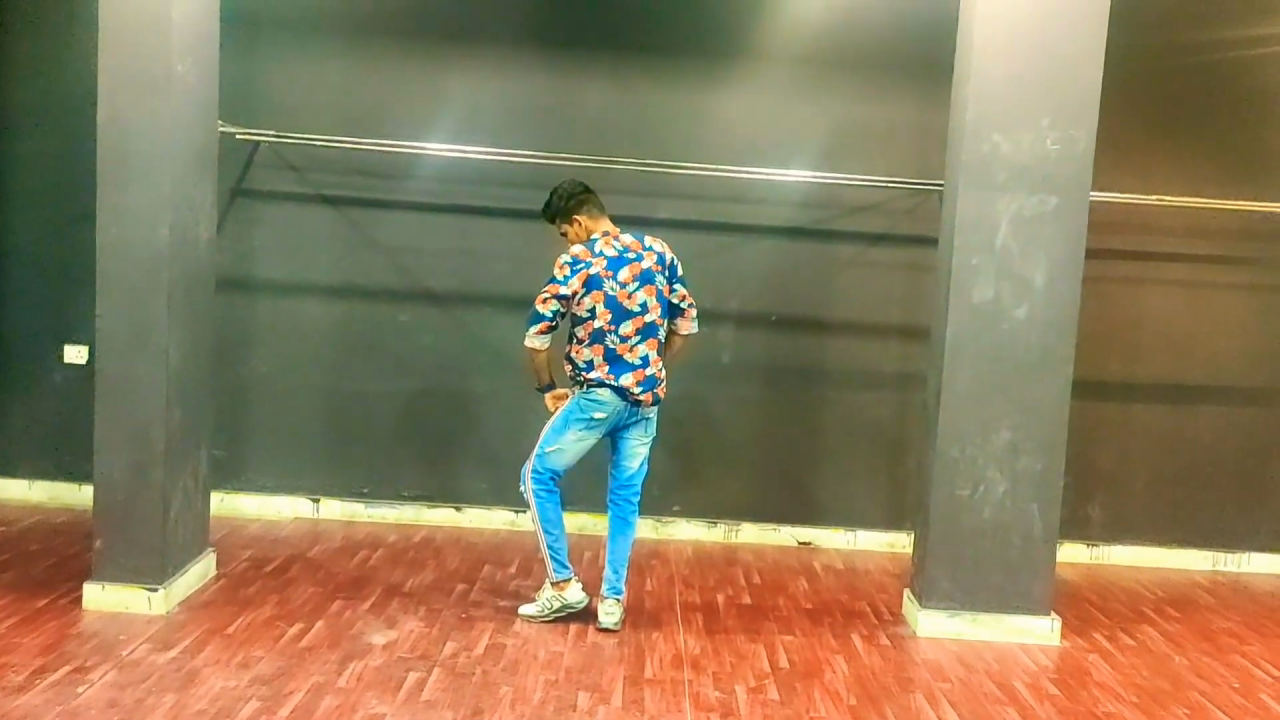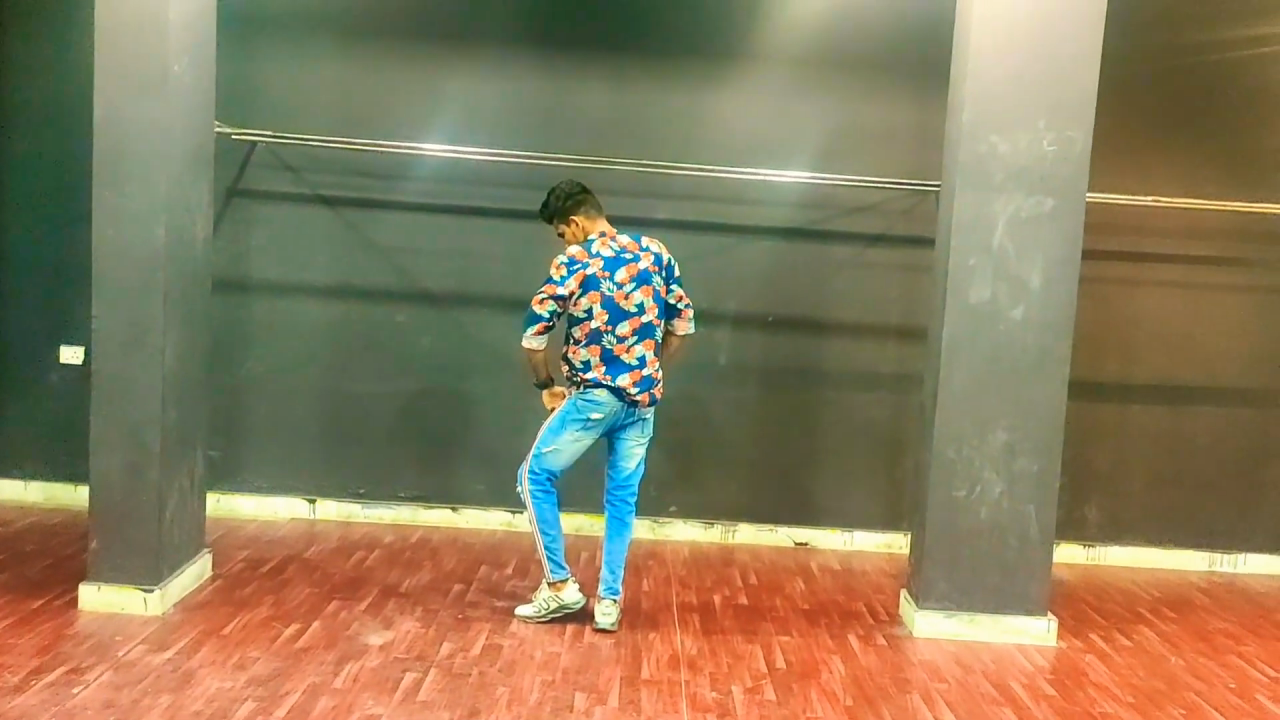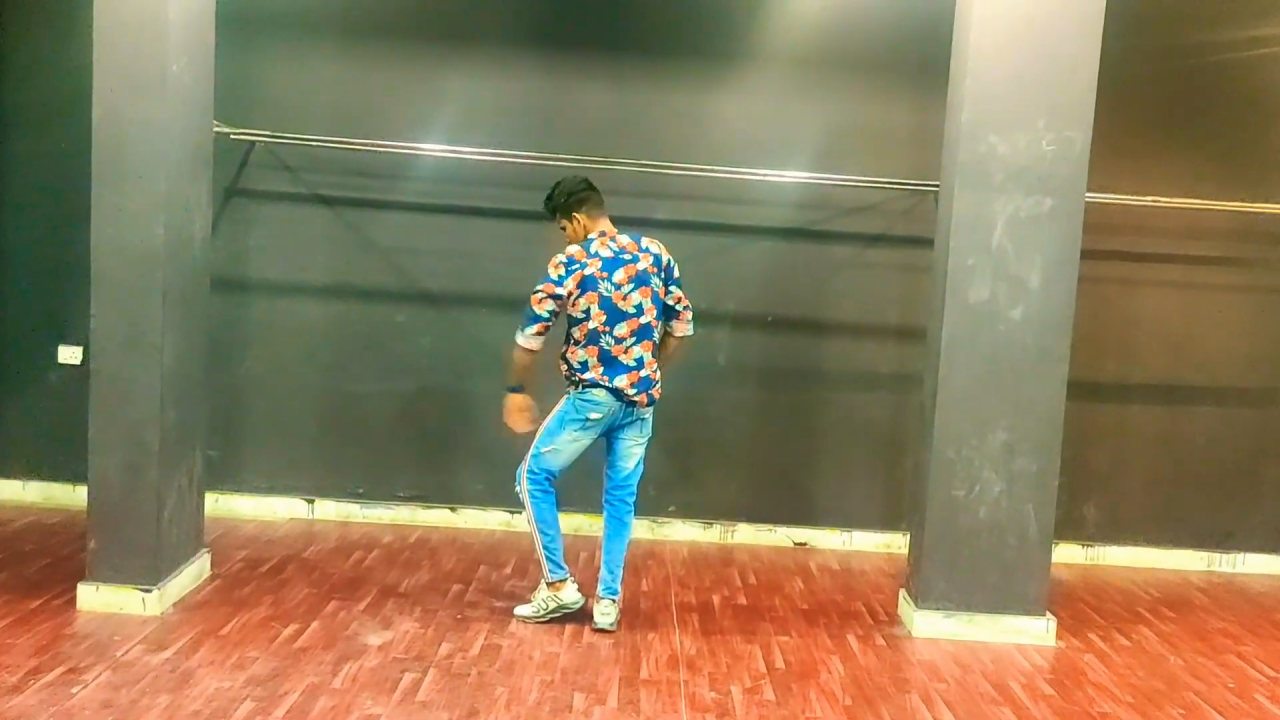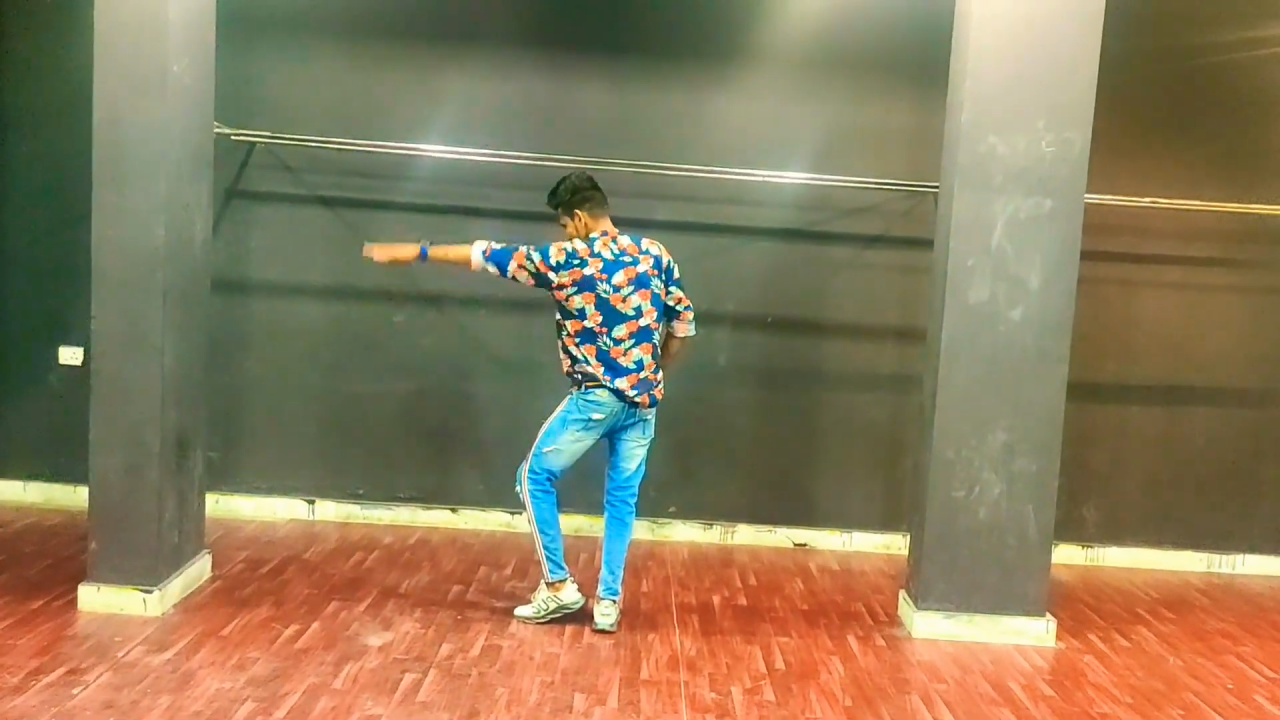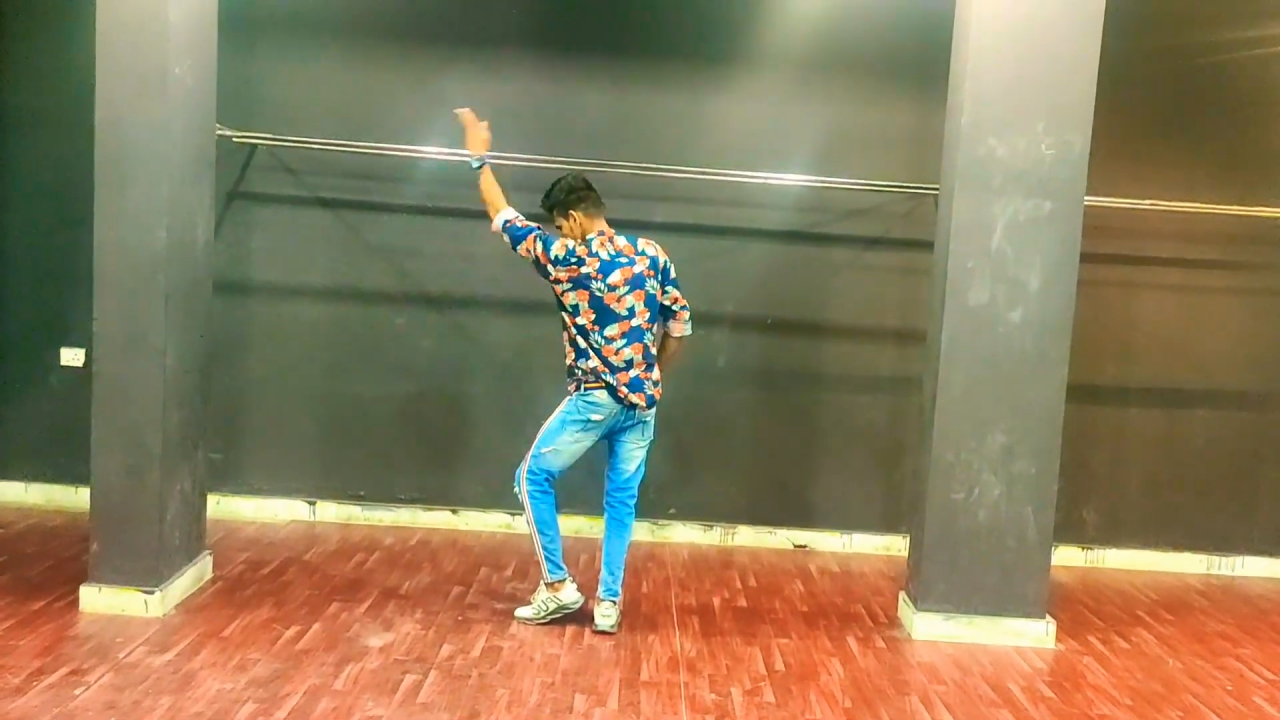
dt=0.3s
person 1, frame 1
left shoulder: (576, 262)
right shoulder: (658, 252)
left elbow: (537, 334)
right elbow: (686, 323)
left wrist: (547, 388)
left hip: (597, 395)
right hip: (647, 398)
left knee: (539, 476)
right knee: (626, 497)
left ankle: (563, 585)
right ankle: (612, 600)
person 1, frame 2
left shoulder: (572, 263)
right shoulder: (656, 253)
left elbow: (534, 337)
right elbow: (682, 323)
left wrist: (545, 385)
left hip: (593, 396)
right hip: (643, 399)
left knee: (535, 477)
right knee: (622, 497)
left ankle: (560, 585)
right ankle: (609, 600)
person 1, frame 3
left shoulder: (569, 263)
right shoulder: (655, 253)
left elbow: (532, 334)
right elbow: (682, 324)
left wrist: (517, 390)
left hip: (592, 396)
right hip: (641, 399)
left knee: (535, 477)
right knee: (621, 498)
left ankle: (558, 586)
right ankle: (608, 600)
person 1, frame 4
left shoulder: (566, 260)
right shoulder: (655, 253)
left elbow: (489, 256)
right elbow: (683, 324)
left wrist: (419, 252)
left hip: (596, 397)
right hip: (643, 400)
left knee: (535, 476)
right knee: (622, 498)
left ankle: (559, 585)
right ankle: (608, 600)
person 1, frame 5
left shoulder: (566, 257)
right shoulder: (652, 254)
left elbow: (505, 219)
right elbow: (679, 325)
left wrist: (480, 159)
left hip: (594, 399)
right hip: (643, 399)
left knee: (534, 477)
right knee: (622, 498)
left ankle: (557, 587)
right ankle: (609, 602)
